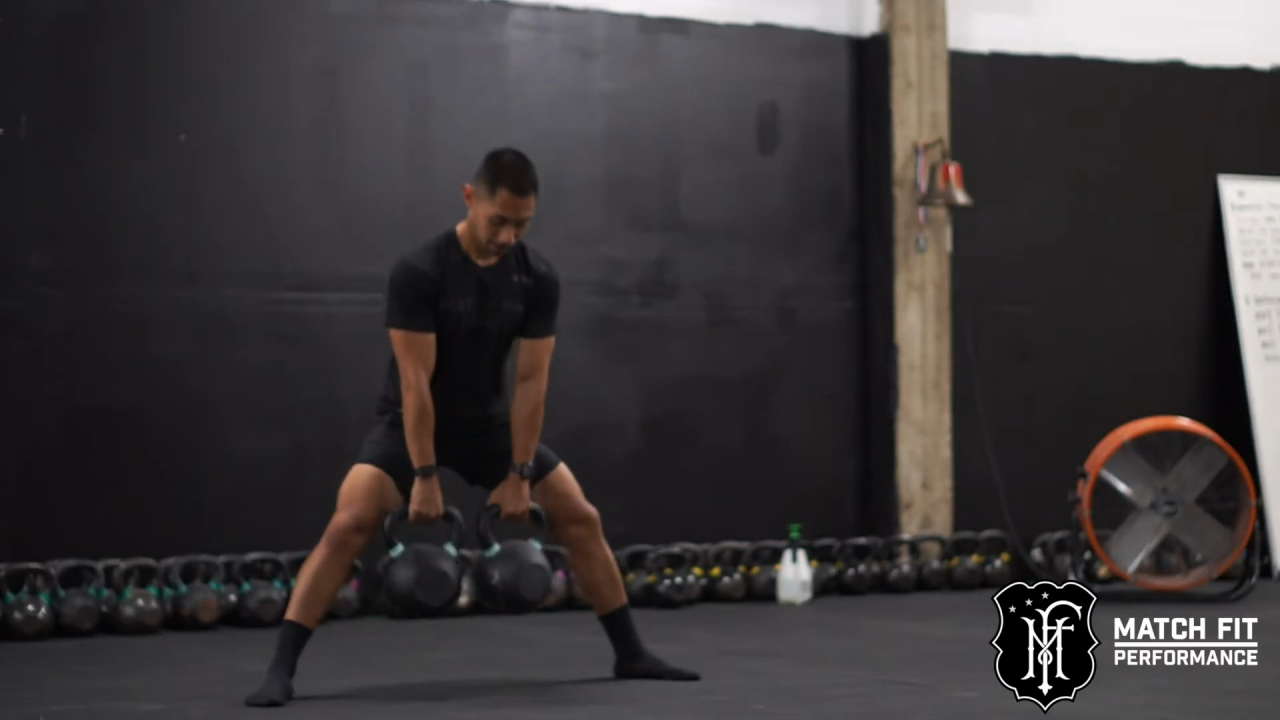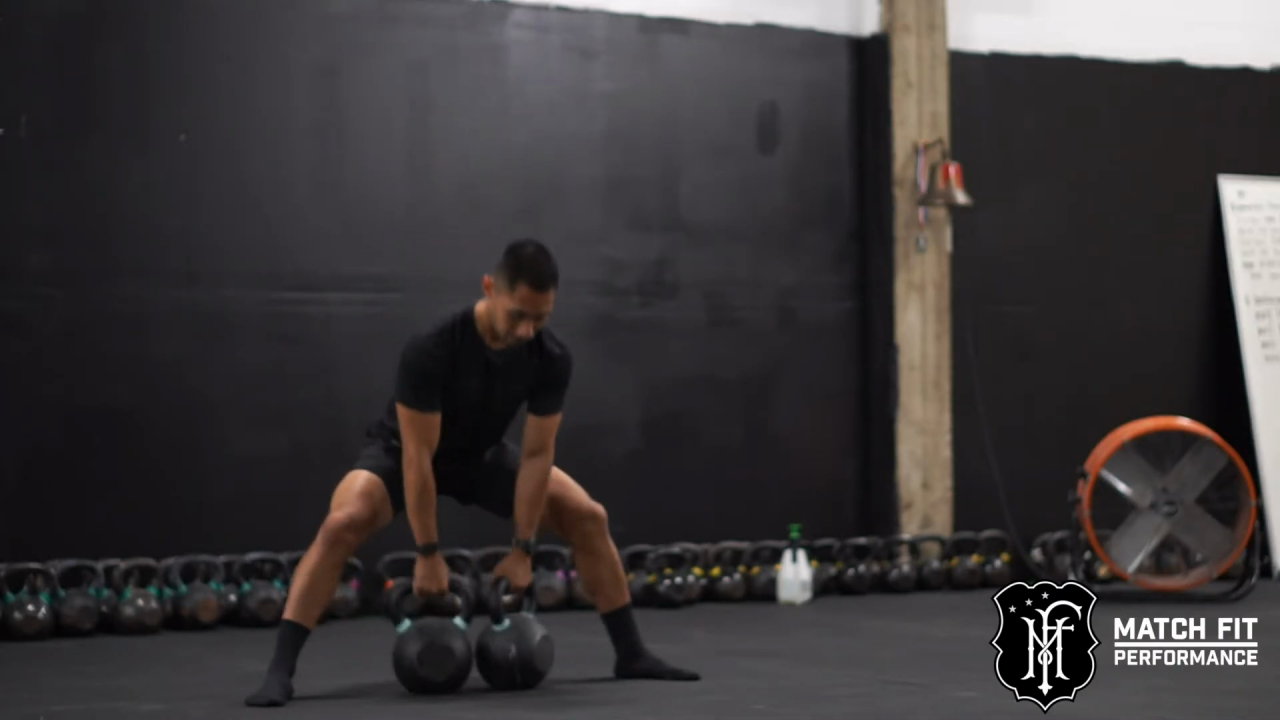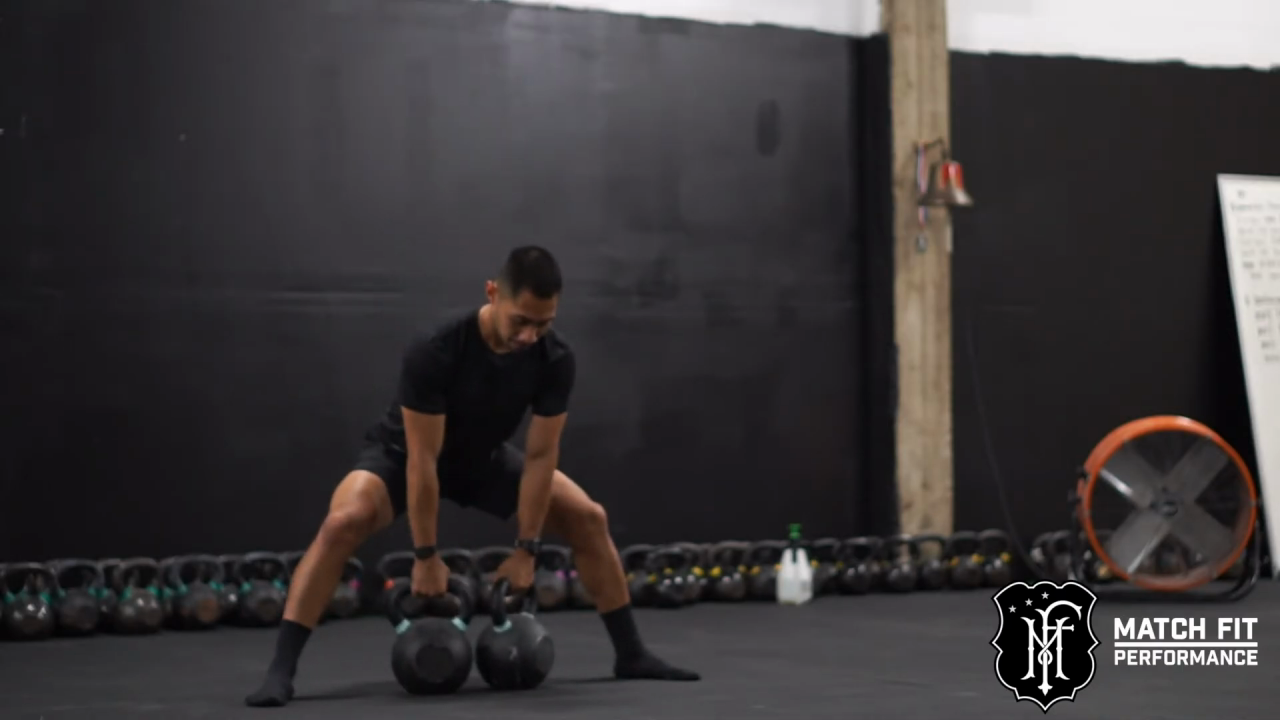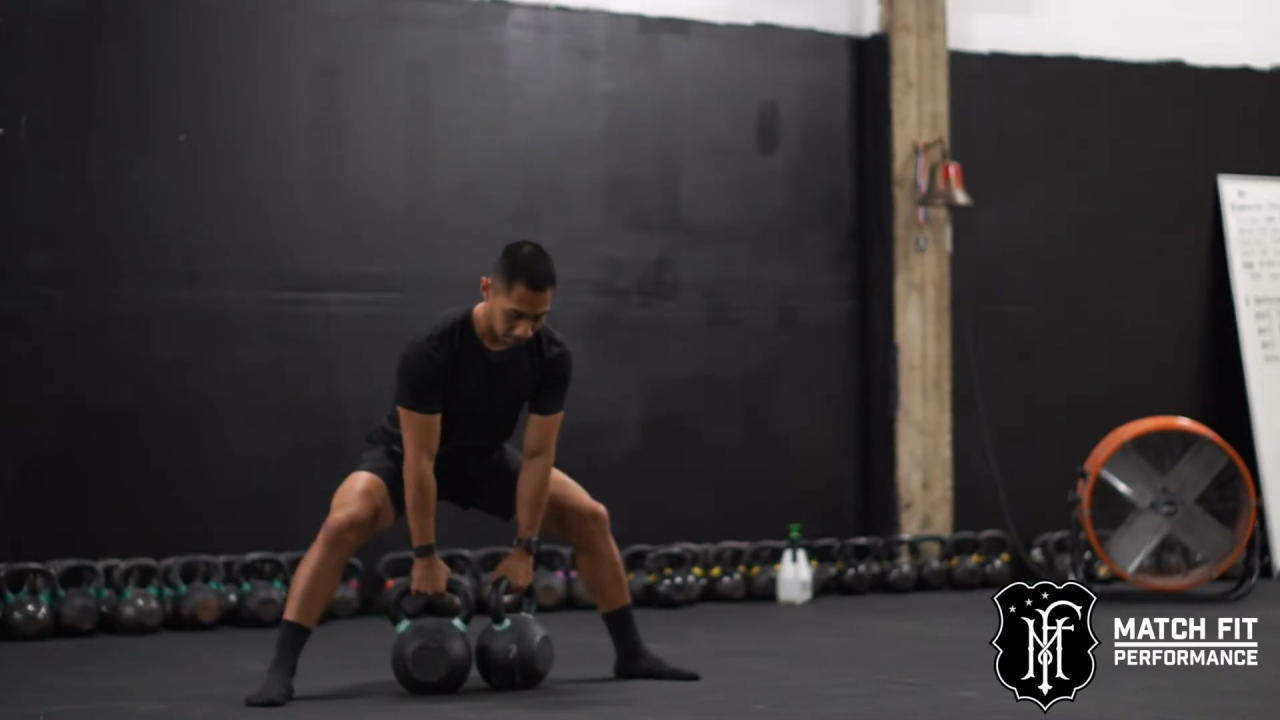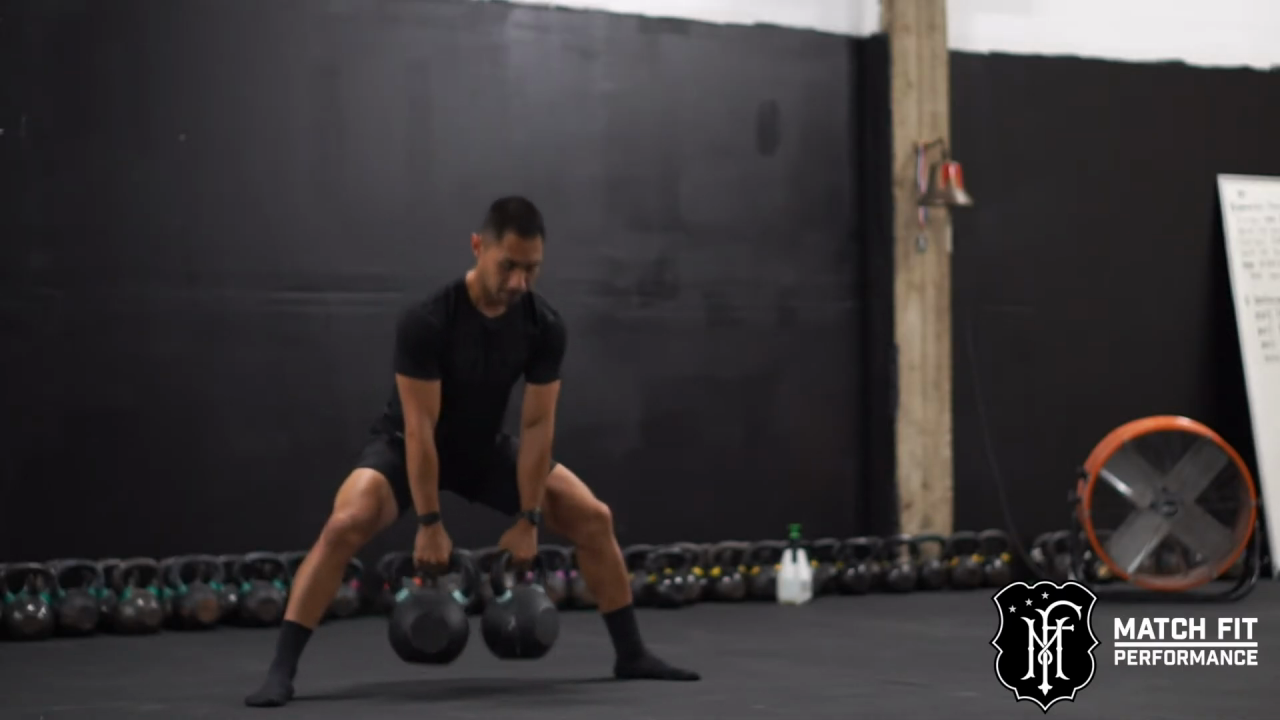
dt=0.4s
person 1, frame 1
left shoulder: (538, 278)
right shoulder: (418, 271)
left elbow: (531, 380)
right elbow: (415, 382)
left wrist: (520, 475)
right wrist: (425, 477)
left hip: (490, 425)
right hip: (412, 425)
left knee: (582, 520)
right knee: (347, 527)
left ankle: (631, 653)
right ankle: (280, 669)
person 1, frame 2
left shoulder: (552, 358)
right shoulder: (430, 349)
left elbow: (536, 455)
right elbow: (417, 458)
left wrist: (521, 552)
right wrist: (429, 556)
left hip: (483, 456)
right hip: (402, 452)
left knee: (590, 518)
right knee: (343, 524)
left ankle: (632, 654)
right ankle: (280, 671)
person 1, frame 3
left shoulder: (556, 359)
right shoulder: (433, 352)
left elbow: (540, 456)
right elbow: (422, 460)
left wrist: (525, 552)
right wrist: (427, 557)
left hip: (484, 457)
right hip: (402, 453)
left knee: (588, 518)
right knee: (342, 524)
left ankle: (631, 654)
right ankle: (281, 670)
person 1, frame 4
left shoulder: (552, 356)
right shoulder: (429, 351)
left elbow: (538, 455)
right elbow: (419, 460)
left wrist: (524, 550)
right wrist: (426, 557)
left hip: (484, 458)
right hip: (403, 455)
left knee: (591, 518)
right knee: (344, 524)
left ankle: (631, 654)
right ankle: (281, 670)
person 1, frame 5
left shoulder: (545, 326)
right shoulder: (427, 320)
left elbow: (537, 424)
right elbow: (421, 427)
left wrist: (528, 521)
right wrist: (430, 525)
left hip: (485, 448)
right hip: (406, 444)
left knee: (592, 518)
right knee: (345, 526)
left ankle: (632, 654)
right ankle: (281, 670)
